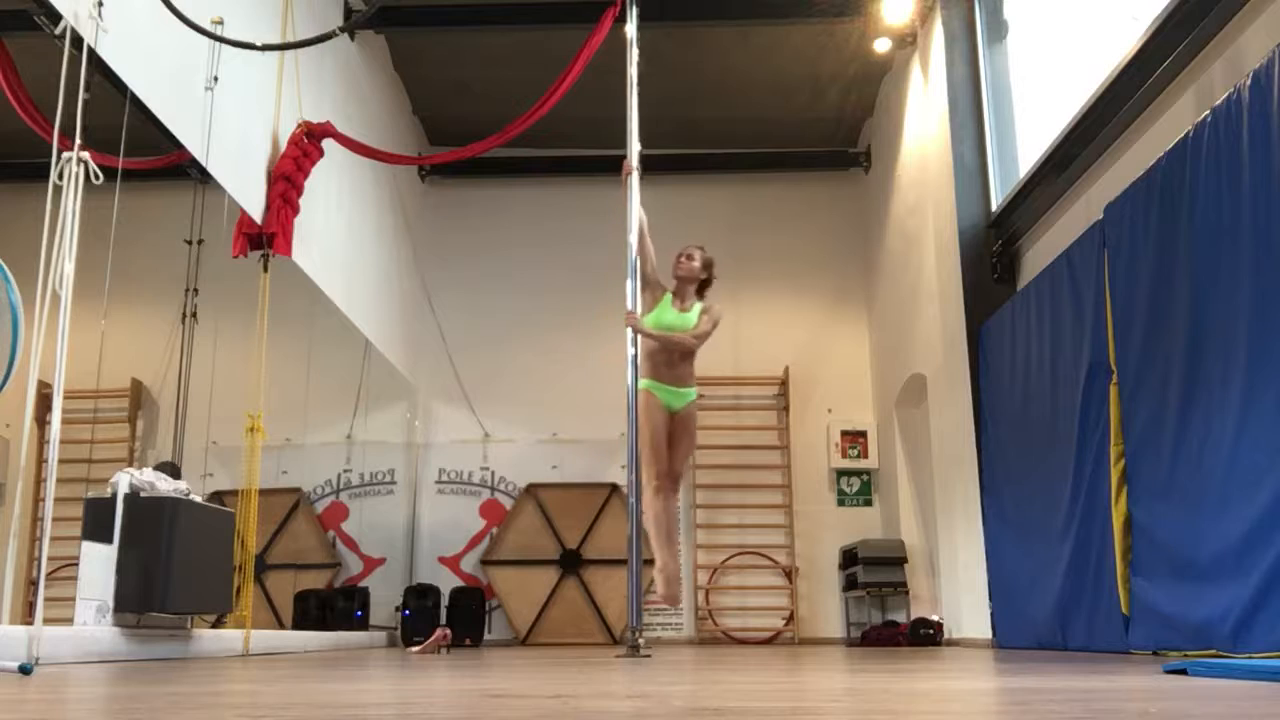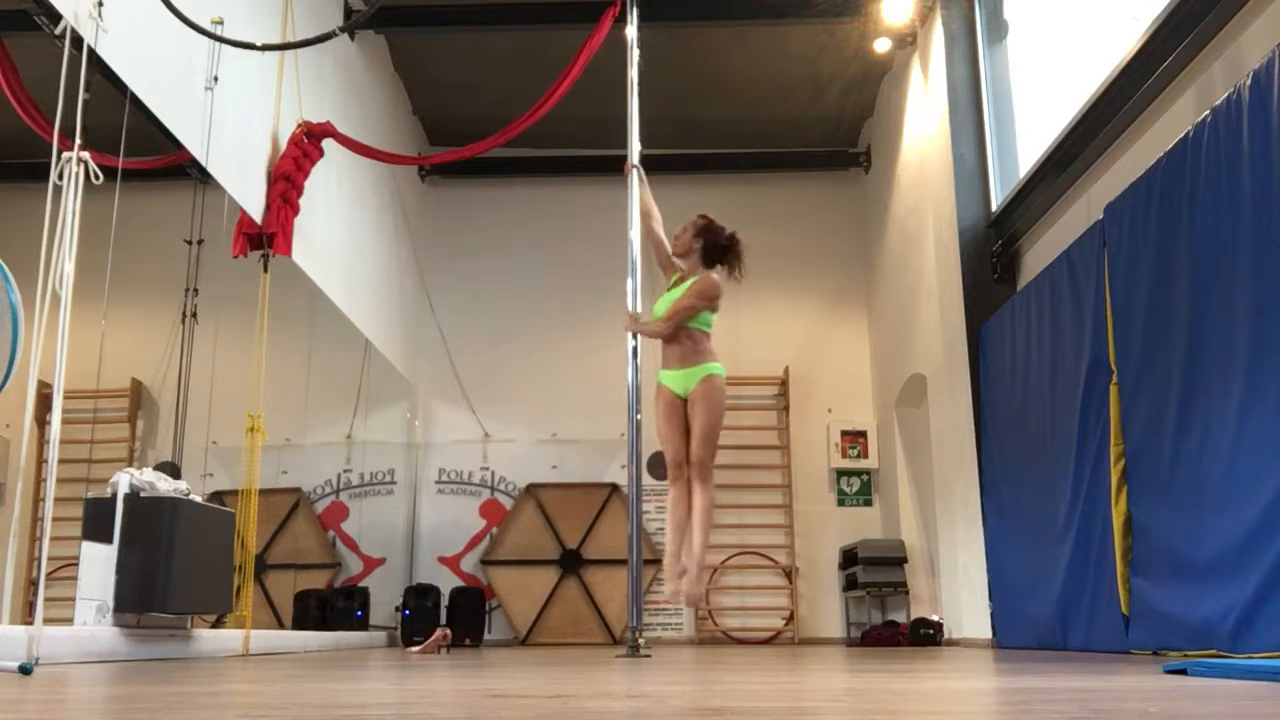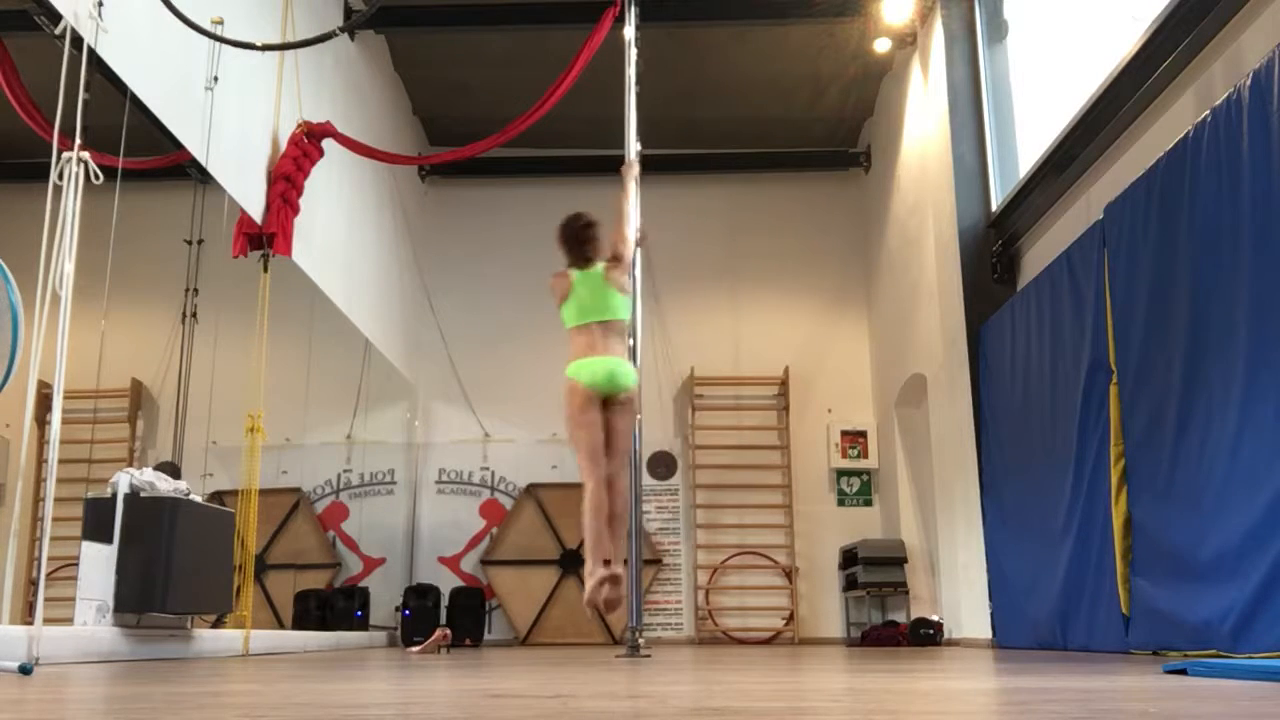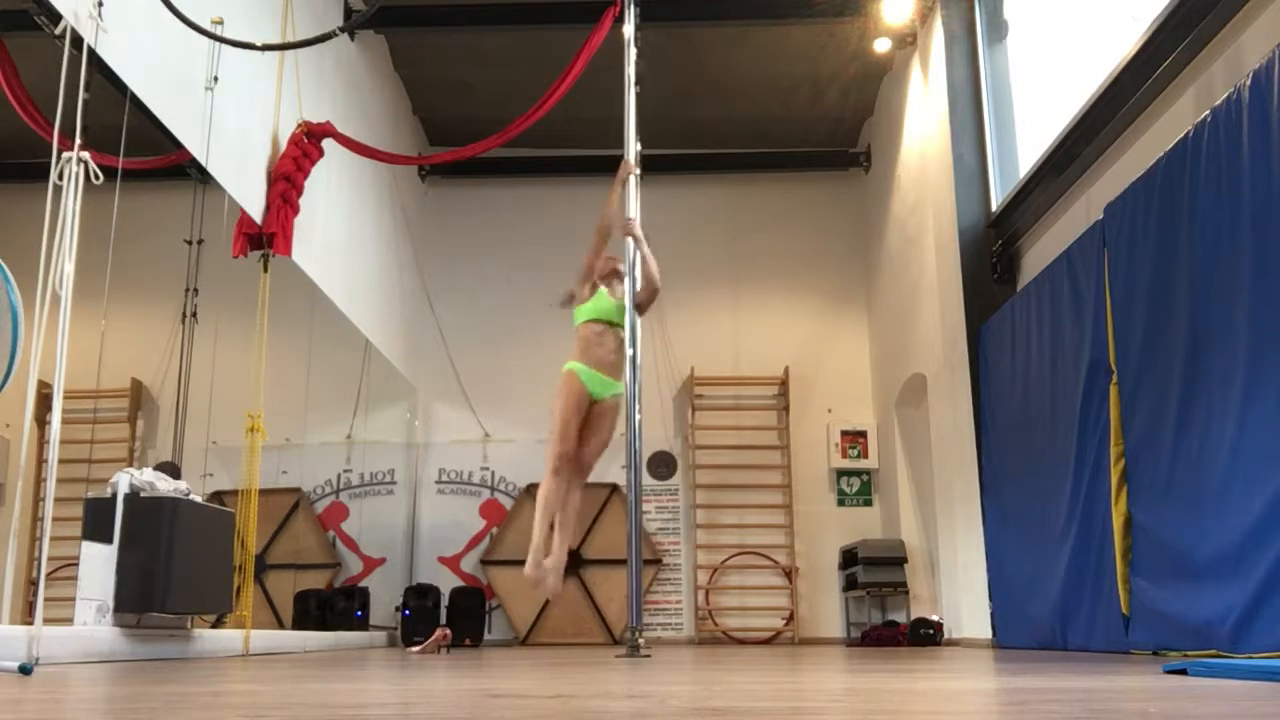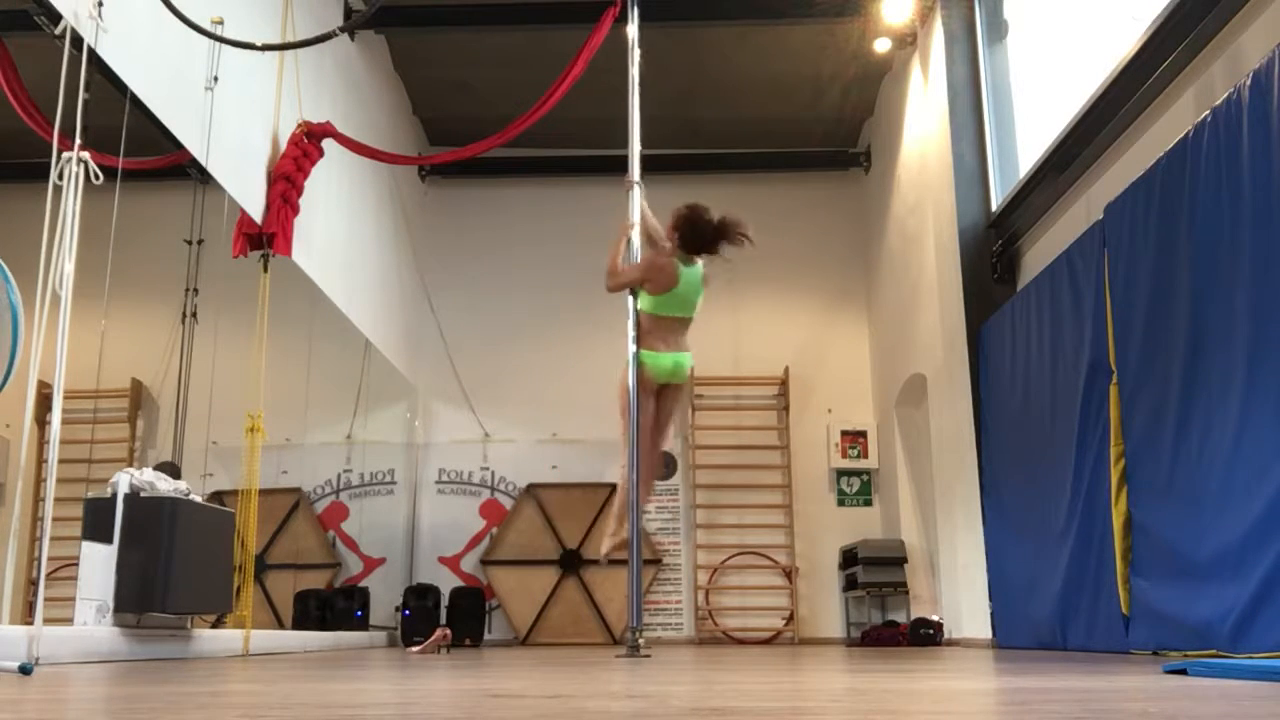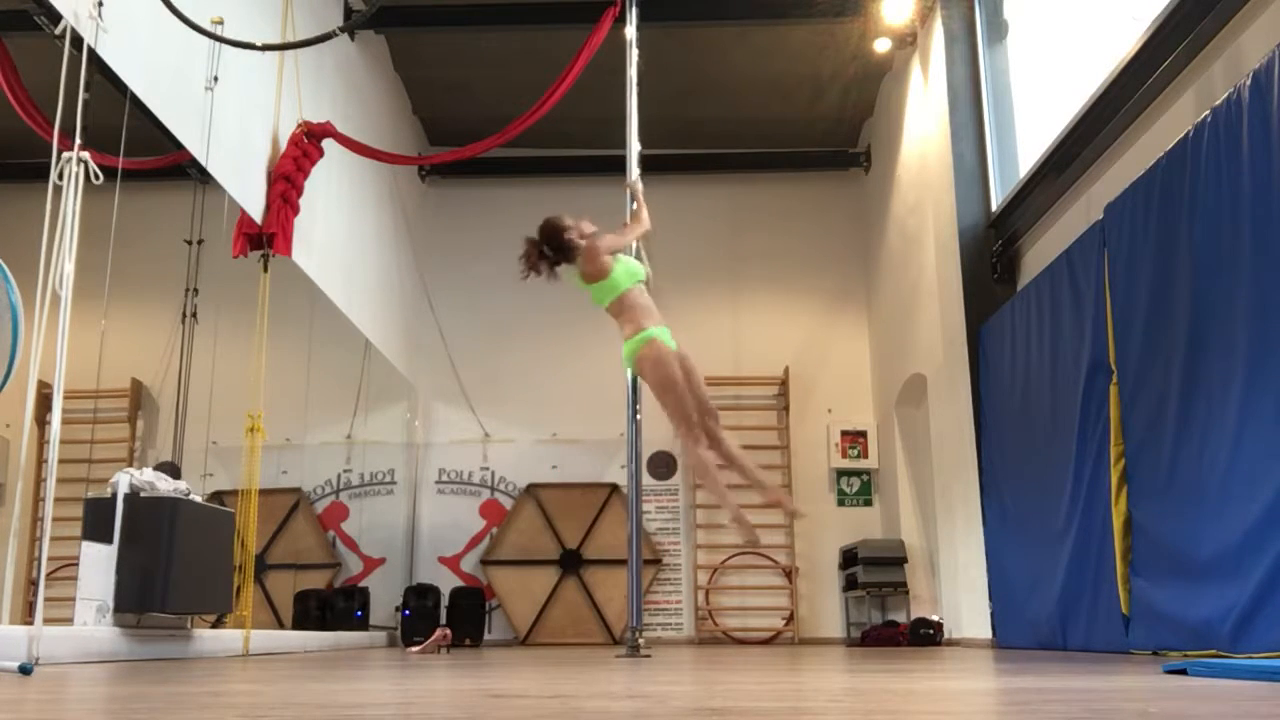
dt=0.5s
person 1, frame 1
left shoulder: (710, 312)
right shoulder: (655, 295)
left elbow: (690, 342)
right elbow: (642, 239)
left wrist: (647, 330)
right wrist: (629, 187)
left hip: (685, 398)
right hip: (651, 391)
left knee: (673, 483)
right knee: (655, 481)
left ankle: (673, 568)
right ankle: (663, 568)
person 1, frame 2
left shoulder: (709, 280)
right shoulder: (675, 274)
left elbow: (666, 328)
right elbow: (652, 229)
left wrist: (636, 326)
right wrist: (641, 183)
left hip: (703, 377)
right hip: (669, 380)
left knee: (699, 471)
right knee: (677, 472)
left ankle: (695, 566)
right ankle: (676, 564)
person 1, frame 3
left shoulder: (560, 282)
right shoulder: (621, 269)
right elbow: (626, 232)
right wrist: (629, 180)
left hip: (584, 375)
right hip: (622, 372)
left knee: (593, 473)
right knee: (617, 473)
left ankle: (595, 566)
right ankle: (615, 566)
person 1, frame 4
left shoulder: (639, 301)
right shoulder: (589, 286)
left elbow: (651, 281)
right elbow: (601, 234)
left wrist: (638, 235)
right wrist: (618, 185)
left hip: (610, 390)
right hip: (577, 376)
left knee: (580, 472)
right knee: (560, 462)
left ankle: (558, 558)
right ankle: (538, 550)
person 1, frame 5
left shoulder: (660, 264)
right shoulder: (697, 266)
left elbow: (612, 282)
right elbow: (658, 240)
left wrist: (624, 238)
right wrist: (638, 203)
left hip: (647, 362)
right hip: (680, 362)
left knee: (640, 449)
right knee: (652, 449)
left ankle: (617, 527)
right ankle: (620, 527)
person 1, frame 6
left shoulder: (605, 263)
right shoulder: (589, 252)
right elbow: (642, 227)
left wrist: (633, 236)
right wrist: (638, 200)
left hip: (658, 341)
right hip: (647, 344)
left knee: (708, 421)
right knee: (691, 429)
left ankle: (763, 486)
right ankle: (732, 511)
